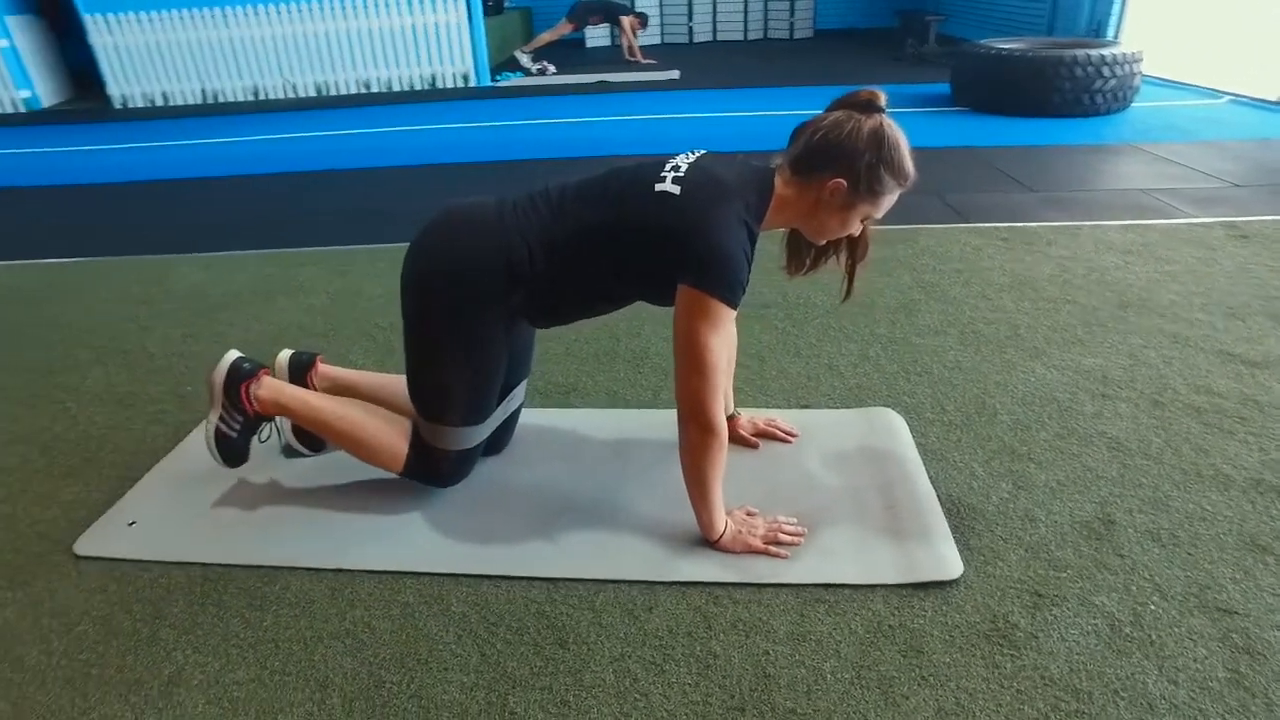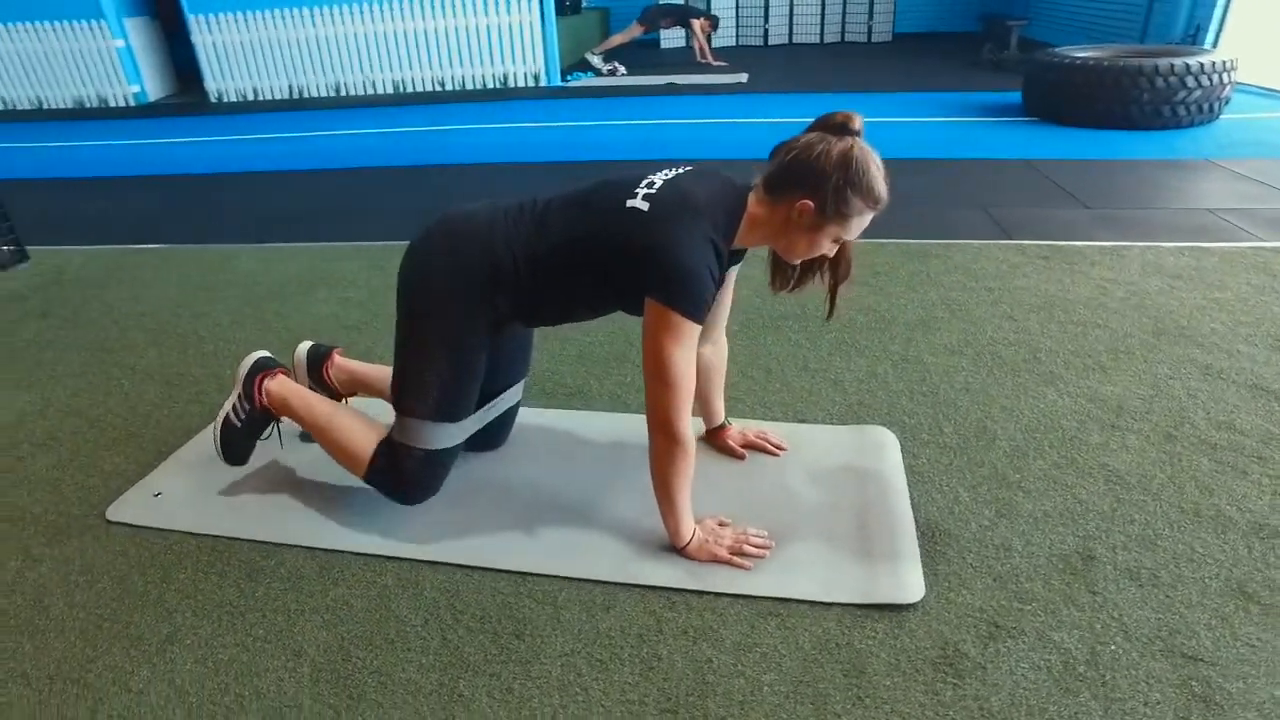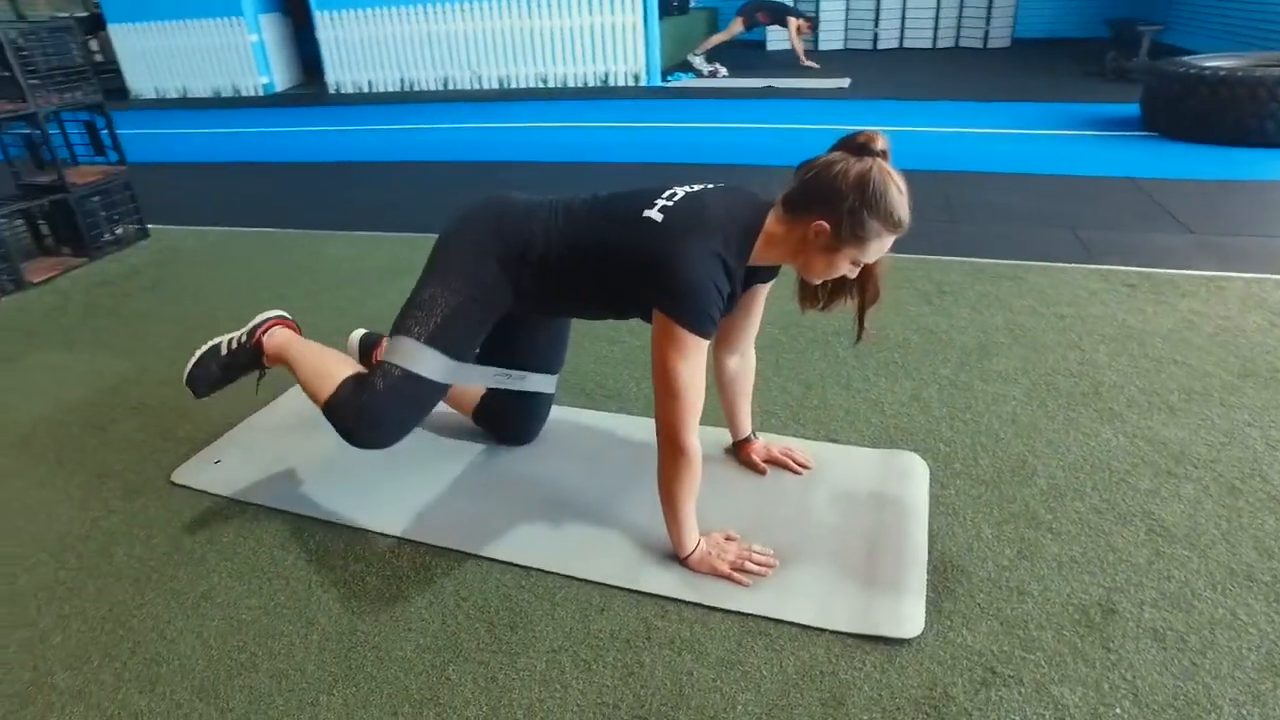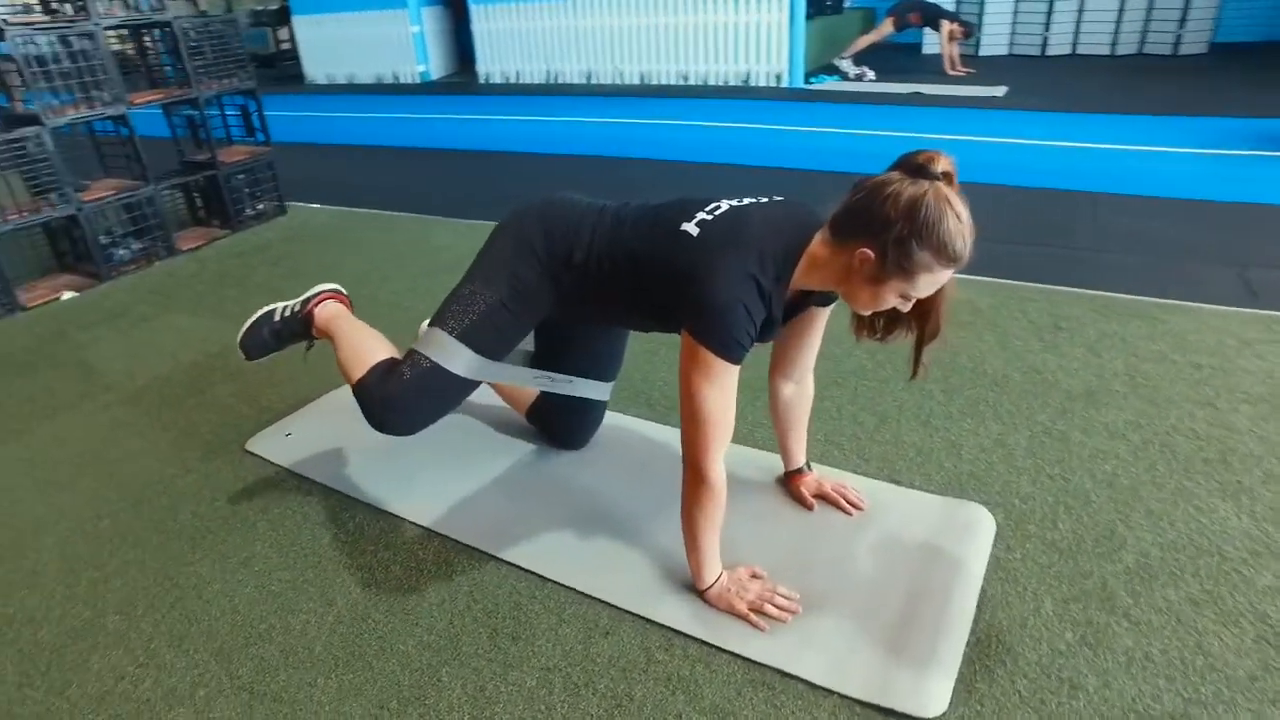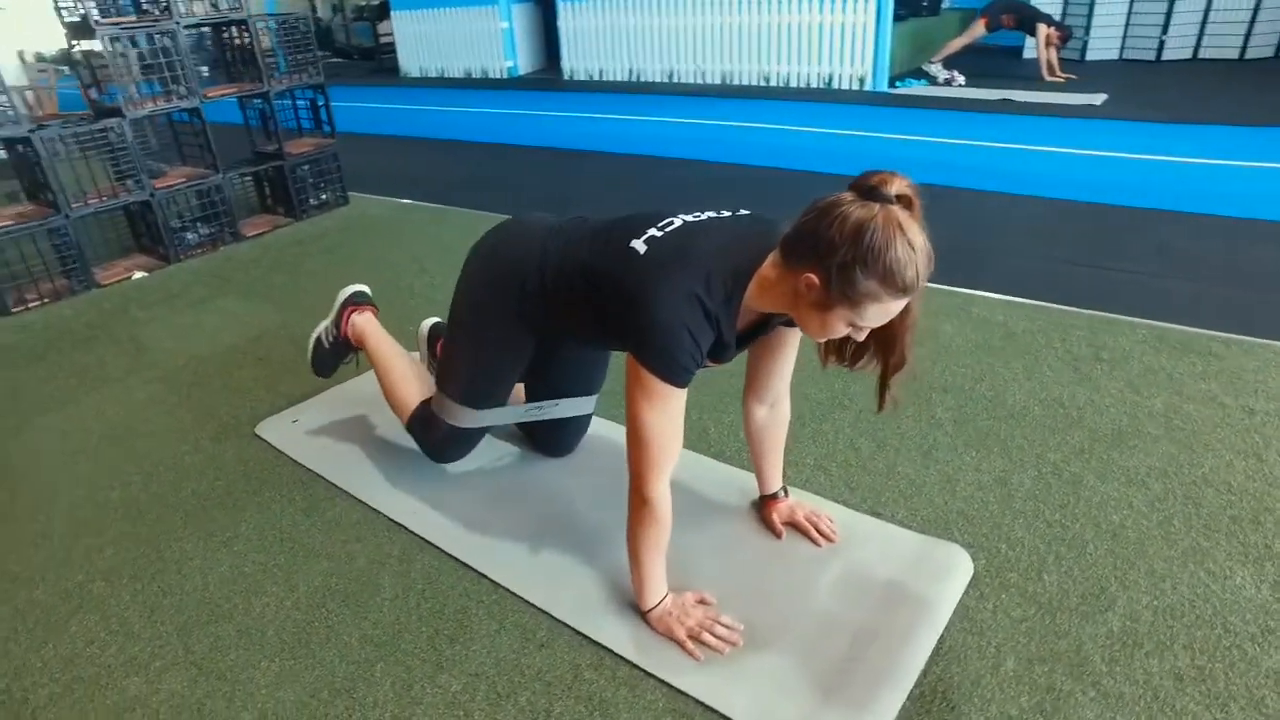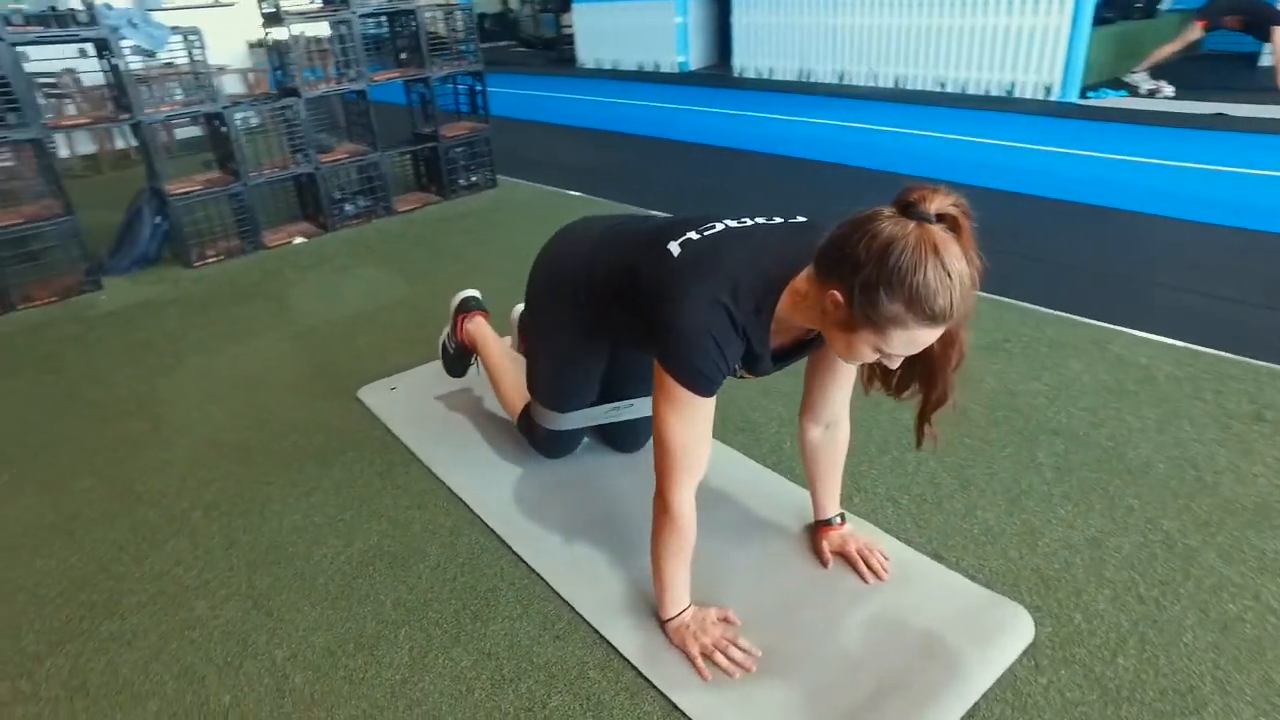
dt=0.5s
person 1, frame 1
left shoulder: (744, 183)
right shoulder: (719, 233)
left elbow: (716, 325)
right elbow: (697, 414)
left wrist: (731, 418)
right wrist: (717, 526)
left hip: (492, 258)
right hip: (465, 275)
left knee: (489, 432)
right knee: (442, 460)
left ankle: (313, 377)
right ankle: (260, 393)
person 1, frame 2
left shoulder: (731, 208)
right shoulder: (685, 247)
left elbow: (708, 337)
right elbow: (668, 424)
left wrist: (719, 424)
right wrist: (685, 534)
left hip: (500, 276)
right hip: (458, 273)
left knee: (486, 433)
right knee: (409, 476)
left ankle: (328, 368)
right ankle: (273, 388)
person 1, frame 3
left shoulder: (761, 233)
right shoulder: (700, 264)
left elbow: (735, 350)
right elbow: (677, 434)
left wrist: (745, 438)
right wrist: (689, 545)
left hip: (536, 275)
right hip: (493, 254)
left knee: (515, 427)
right knee: (373, 419)
left ankle: (379, 351)
right ankle: (274, 340)
person 1, frame 4
left shoulder: (819, 254)
right shoulder: (731, 285)
left elbow: (791, 377)
right elbow: (704, 460)
left wrist: (796, 469)
right wrist: (710, 580)
left hip: (592, 280)
right hip: (539, 257)
left knee: (568, 431)
right knee: (398, 404)
left ankle: (463, 352)
right ankle: (324, 313)
person 1, frame 5
left shoulder: (787, 268)
right shoulder: (678, 307)
left elbow: (767, 400)
right elbow: (650, 482)
left wrist: (773, 494)
right wrist: (654, 602)
left hip: (572, 285)
right hip: (511, 278)
left knee: (554, 441)
right knee: (445, 438)
left ankle: (448, 345)
right ankle: (358, 321)
person 1, frame 6
left shoulder: (846, 274)
right shoulder: (709, 314)
left elbow: (824, 421)
right elbow: (677, 489)
left wrist: (829, 520)
right wrist: (677, 613)
left hip: (634, 280)
right hip: (573, 283)
left knee: (624, 438)
right knee: (554, 438)
left ankle: (538, 336)
right ankle: (472, 324)
